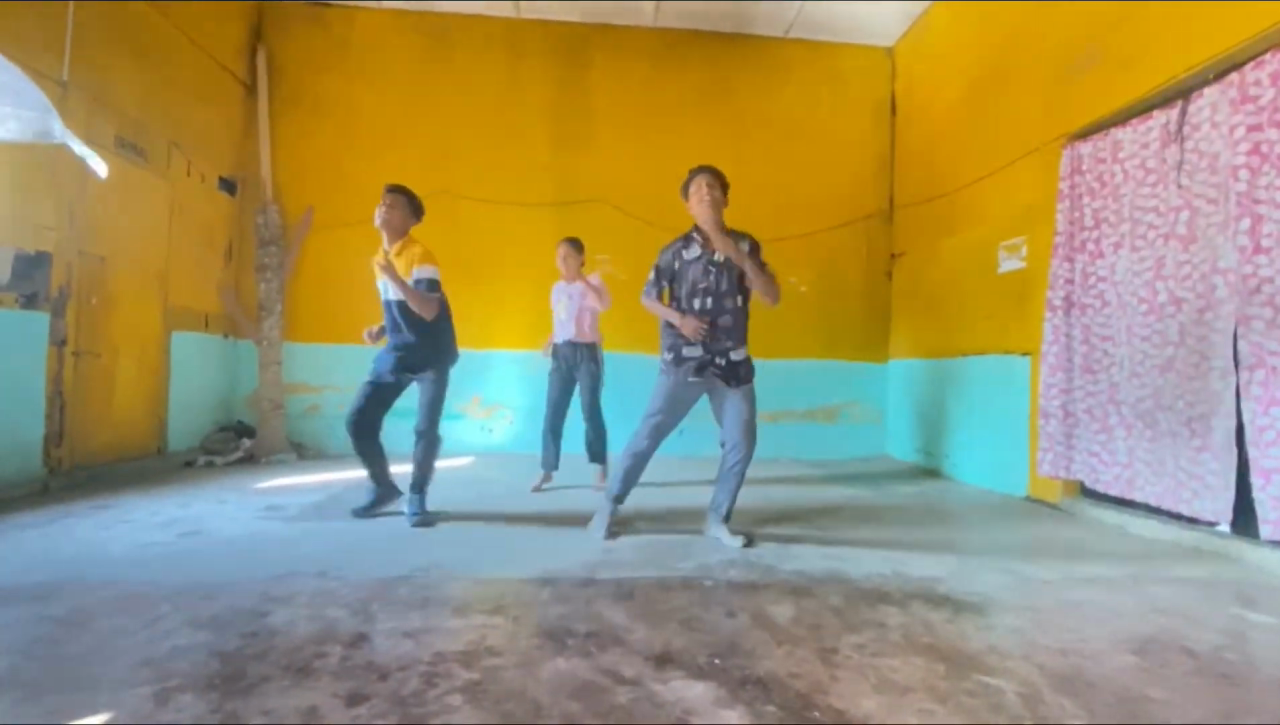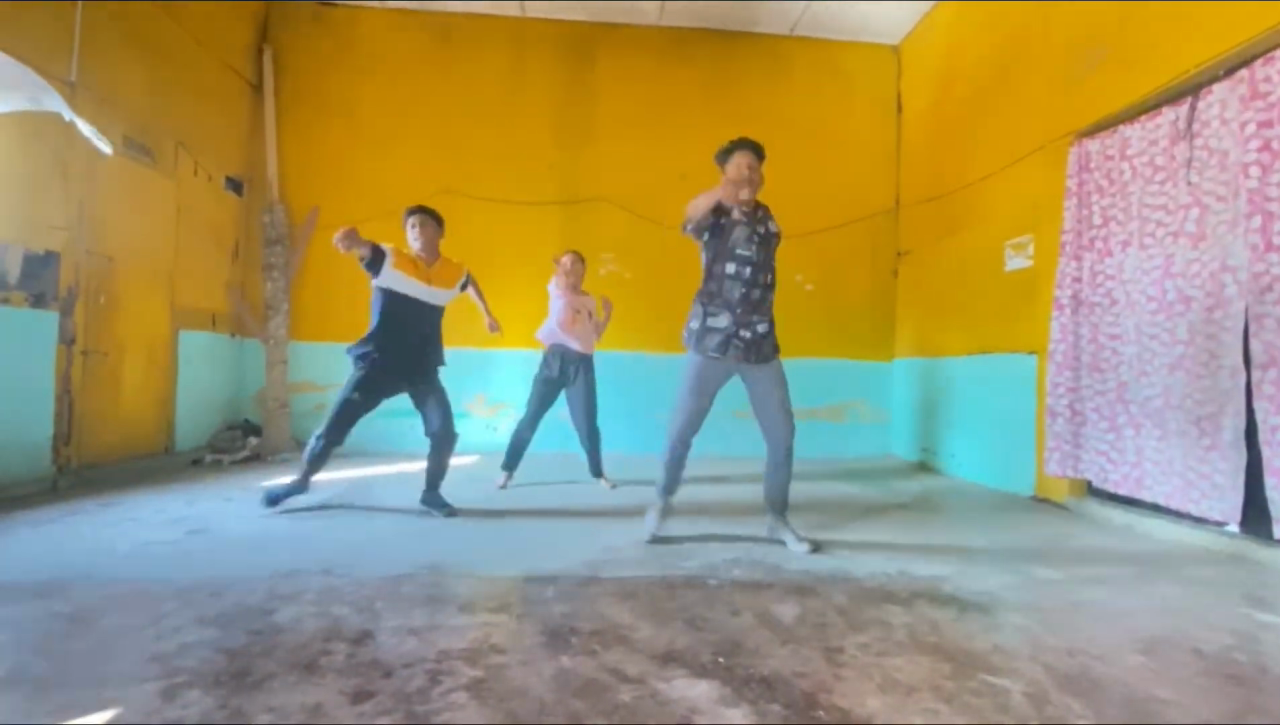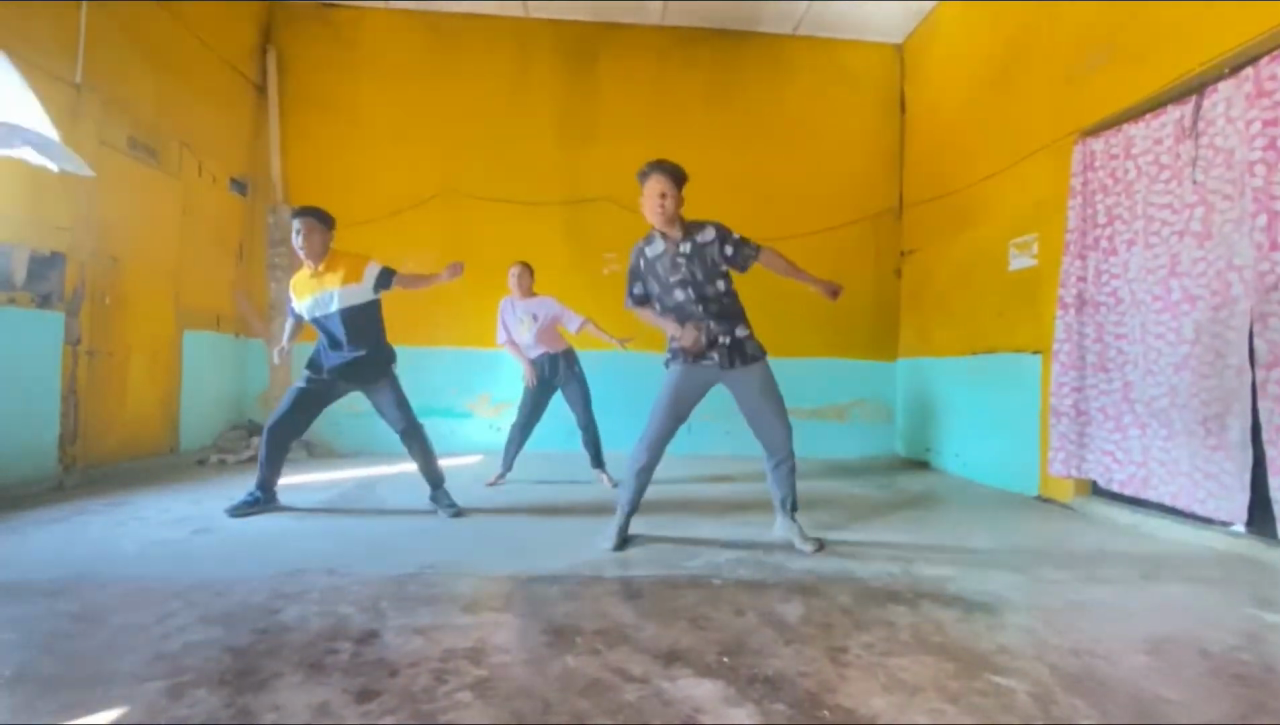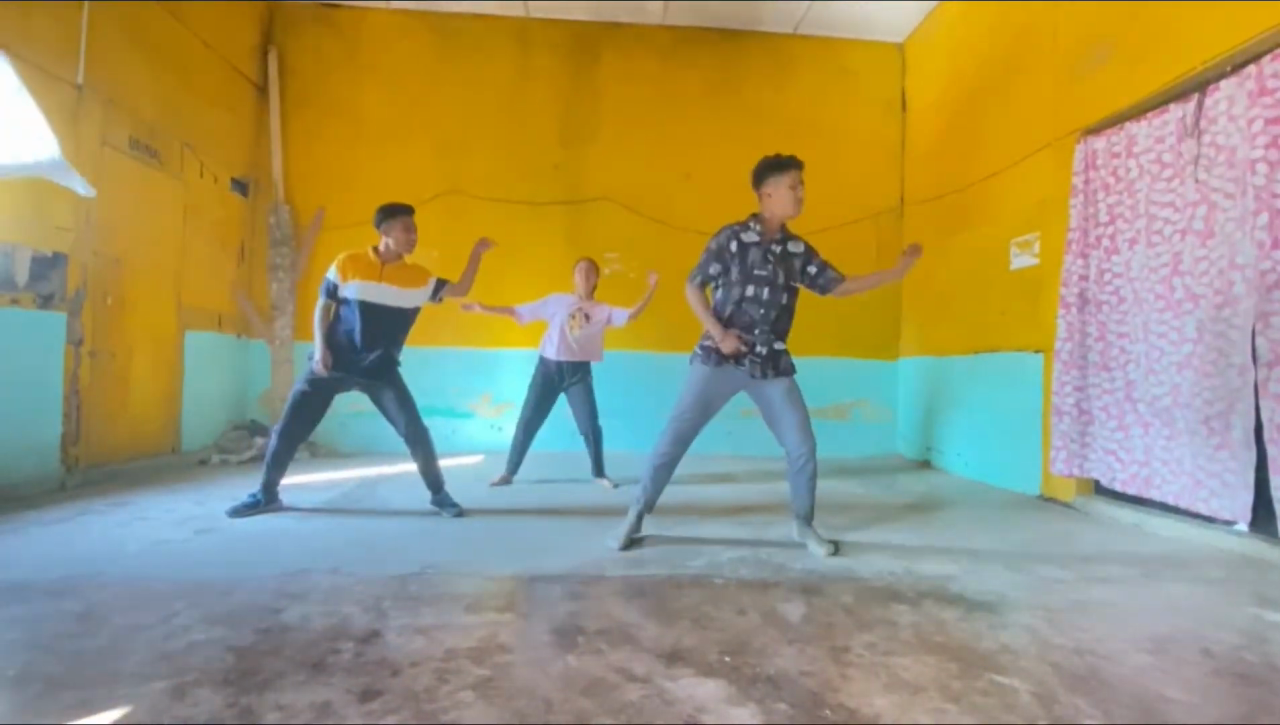
dt=0.7s
person 1, frame 1
left shoulder: (745, 246)
right shoulder: (676, 251)
left elbow: (772, 297)
right elbow: (648, 297)
left wrist: (736, 256)
right wrist: (677, 318)
left hip: (732, 363)
right hip: (684, 362)
left knee: (741, 445)
right knee: (648, 434)
left ankle: (718, 519)
right ankle: (610, 504)
person 1, frame 2
left shoulder: (769, 224)
right shoulder: (717, 219)
right elbow: (691, 212)
right wrist: (725, 187)
left hip: (757, 342)
right hip: (713, 339)
left knee: (781, 430)
right knee: (683, 424)
left ankle: (777, 518)
right ankle: (661, 501)
person 1, frame 3
left shoulder: (711, 234)
right shoulder: (644, 253)
left elbow: (761, 256)
right elbow: (638, 305)
left wrist: (813, 282)
right wrist: (676, 329)
left hip: (740, 350)
right hip: (689, 358)
left knee: (779, 437)
right knee: (653, 438)
left ankle: (787, 520)
right ankle: (622, 518)
person 1, frame 4
left shoulder: (798, 249)
right shoulder: (732, 238)
left elbow: (838, 286)
right elbow: (693, 287)
left wrist: (898, 270)
right wrist: (717, 332)
left hip: (771, 363)
right hip: (719, 358)
left knee: (802, 446)
right knee: (675, 437)
left ankle: (803, 525)
right ankle: (636, 516)
person 2, frame 1
left shoulder: (420, 257)
right shoulder: (381, 259)
left elbow: (428, 311)
left wrist: (396, 280)
right wrist: (381, 328)
left hip: (434, 358)
right hip: (396, 356)
left knee: (426, 427)
right knee: (359, 419)
left ankle: (417, 497)
right ankle: (383, 487)
person 2, frame 2
left shoulder: (453, 272)
right shoulder: (387, 260)
left elbow: (471, 285)
right elbow: (345, 244)
left wrist: (488, 315)
right wrist: (349, 239)
left hip: (421, 368)
right hip: (378, 363)
left knee: (443, 431)
right knee: (332, 429)
left ankle: (431, 492)
right ankle: (302, 480)
person 2, frame 3
left shoulder: (356, 266)
right shoulder: (298, 283)
left elbow: (400, 281)
right elbow: (295, 319)
left wrist: (440, 277)
right wrist: (285, 343)
left hip: (371, 366)
right hip: (327, 368)
left knee: (407, 426)
right knee: (277, 426)
left ankle: (437, 490)
right ankle: (264, 493)
person 2, frame 4
left shoulder: (417, 276)
right shoulder: (347, 264)
left elbow: (459, 291)
right elbow: (323, 308)
left wrist: (476, 254)
right wrist: (321, 346)
left hip: (381, 370)
right hip: (333, 363)
left knee: (414, 429)
right knee: (289, 428)
left ankle: (438, 492)
right ankle: (266, 494)
person 3, frame 1
left shoulder: (592, 282)
right shoulder: (557, 287)
left elbow: (603, 304)
left wrist: (583, 280)
right wrist: (550, 340)
left hip: (586, 352)
right hip: (561, 353)
left knee: (591, 409)
right knee: (553, 413)
left ankle: (601, 467)
right ankle: (547, 470)
person 3, frame 2
left shoulder: (590, 302)
right shoulder: (557, 286)
left elbow: (597, 335)
right elbow: (561, 280)
left wrist: (607, 316)
left hip: (583, 364)
right hip: (555, 359)
left knee: (586, 423)
right knee: (531, 418)
left ankle: (598, 474)
right ankle: (507, 470)
person 3, frame 3
left shoulder: (547, 303)
right shoulder: (505, 305)
left elbow: (580, 322)
right elbow: (506, 340)
left wrist: (611, 339)
right wrist: (525, 363)
left hip: (563, 362)
right hip: (537, 369)
left knee: (585, 418)
right knee: (522, 422)
left ankle: (599, 468)
right ankle: (504, 470)
person 3, frame 4
left shoulder: (602, 310)
right shoulder: (556, 301)
left elbow: (631, 314)
right elbow: (518, 312)
left wrist: (650, 288)
right wrist: (483, 309)
left hip: (579, 370)
right hip: (549, 366)
left knee: (590, 425)
right knee: (527, 421)
left ankle: (600, 473)
right ankle: (509, 472)
